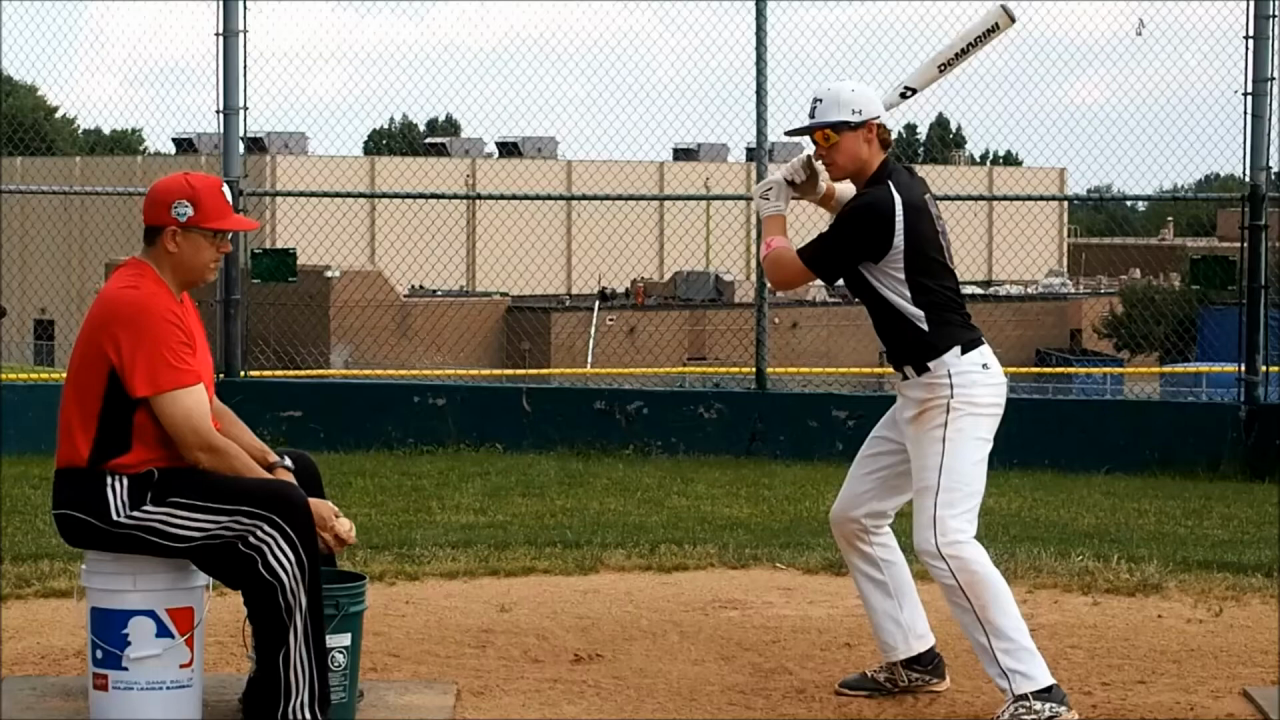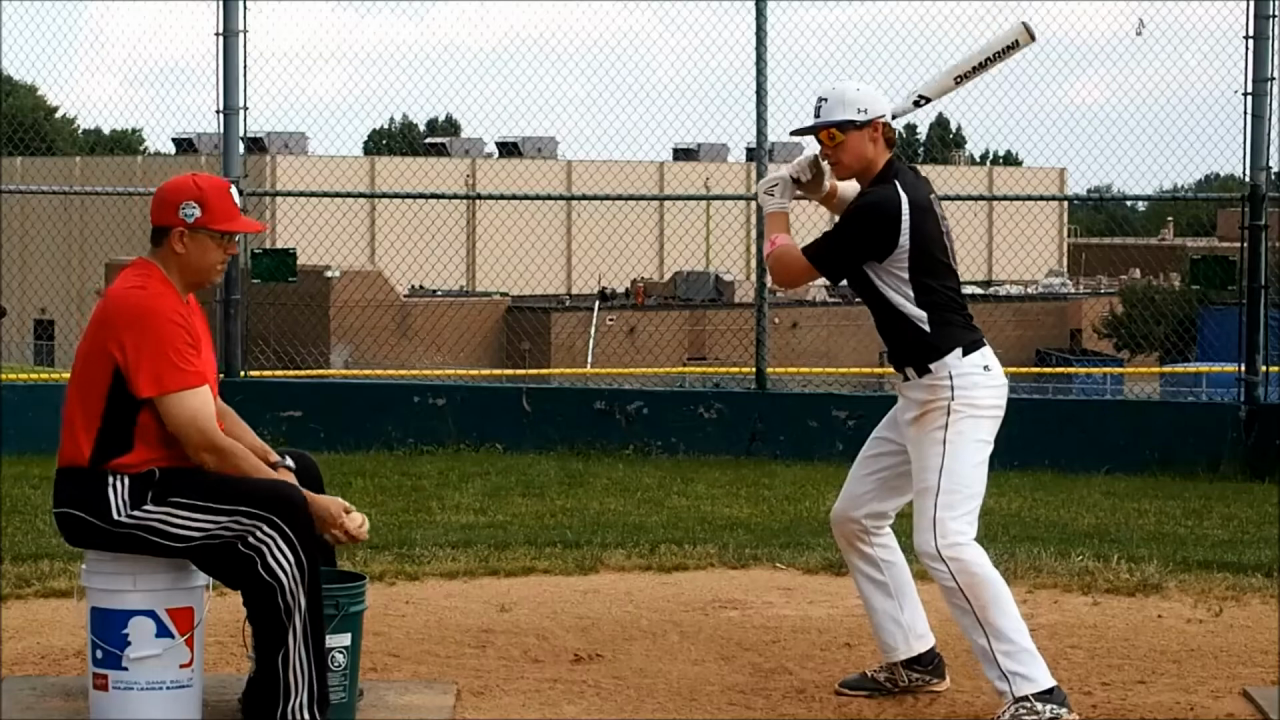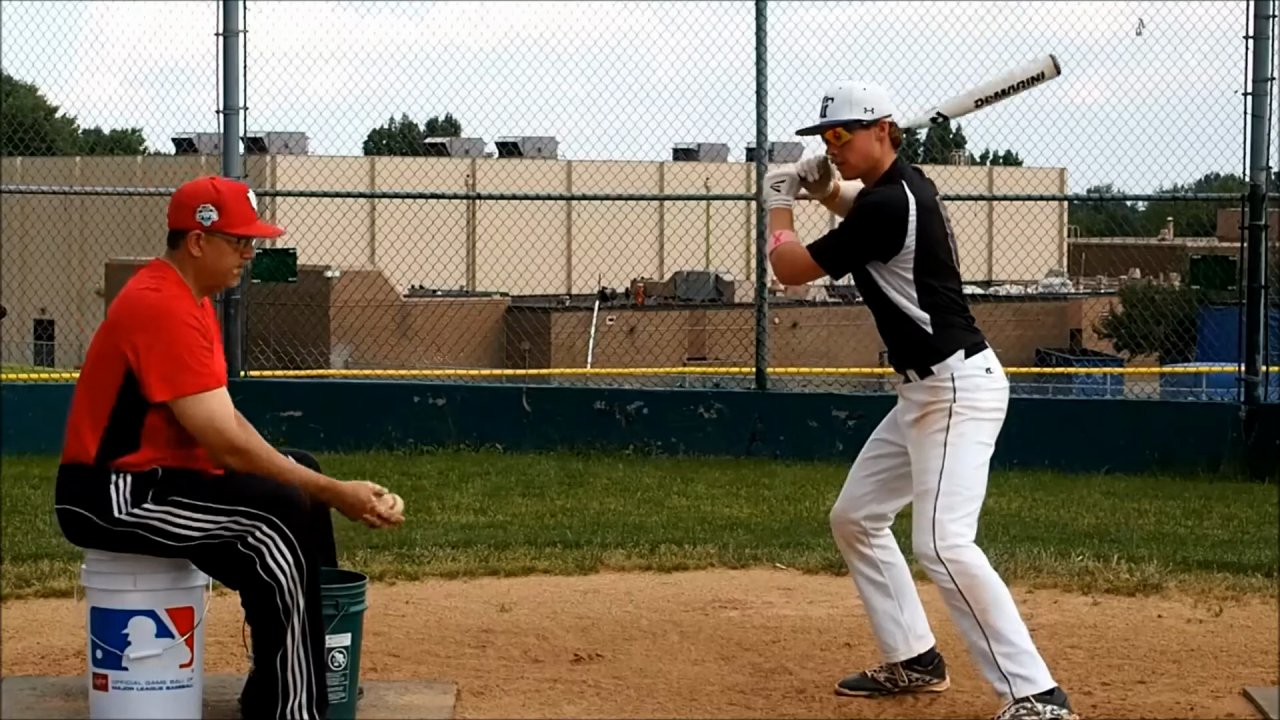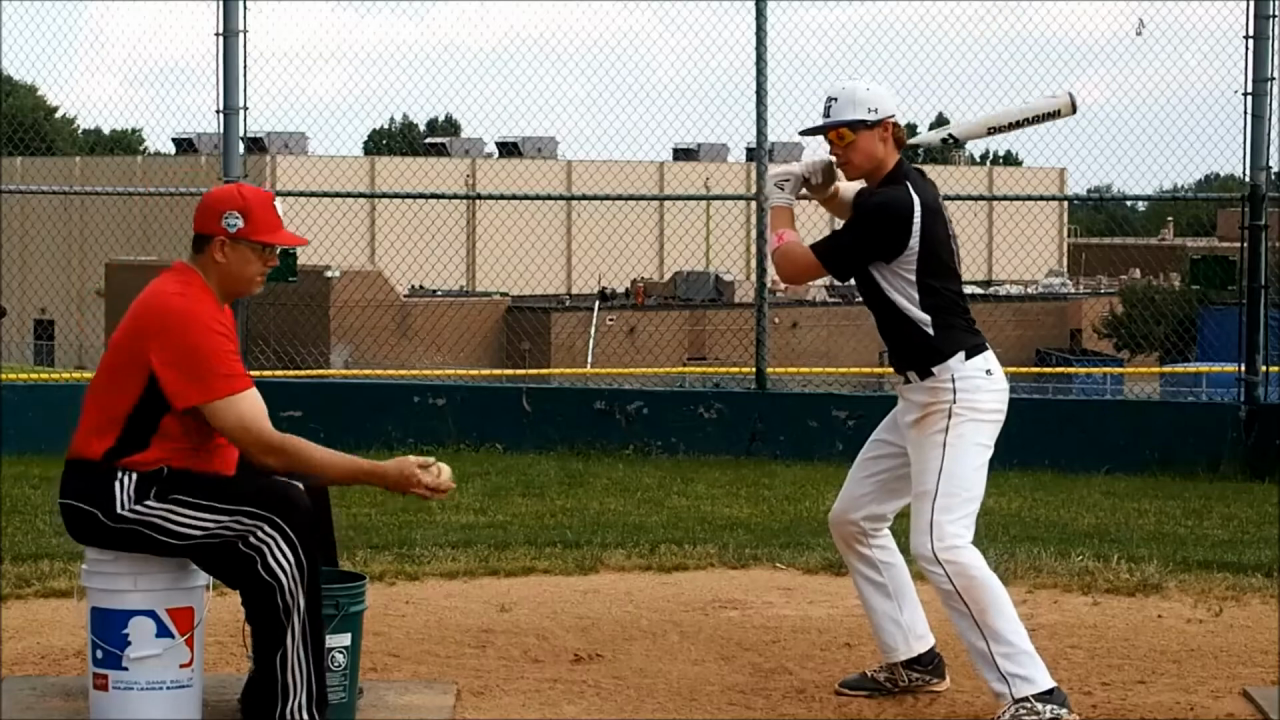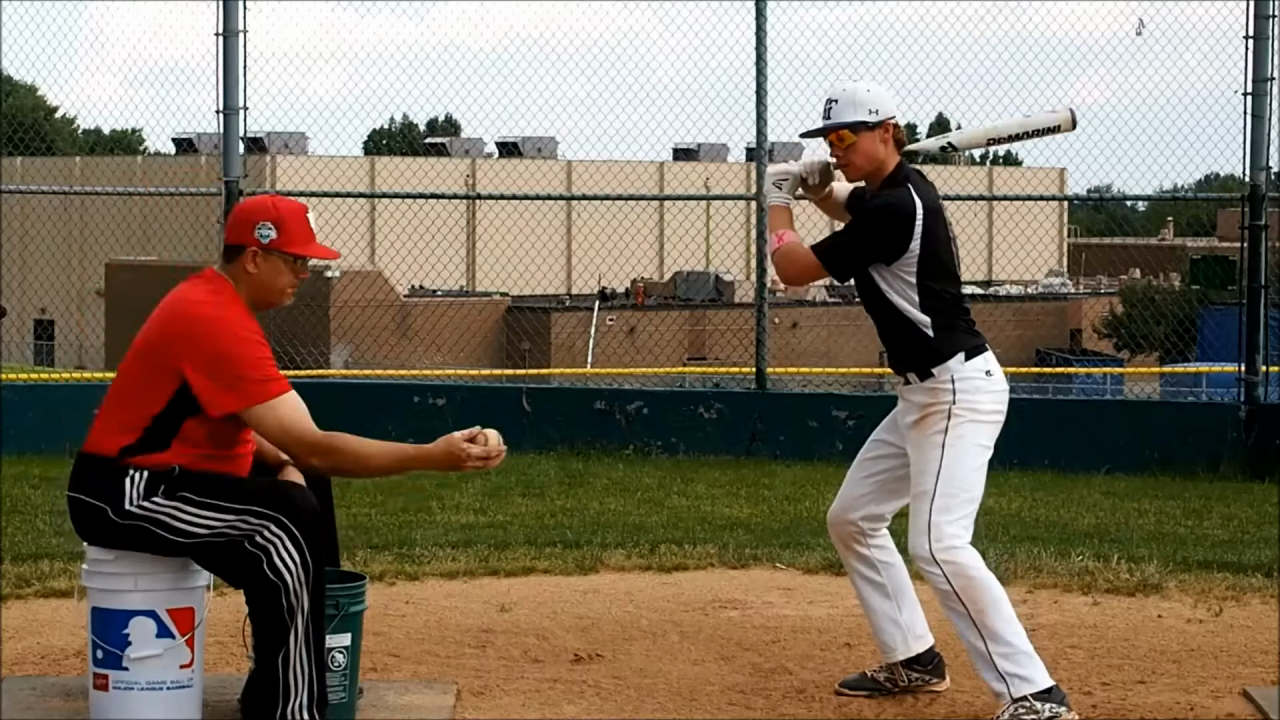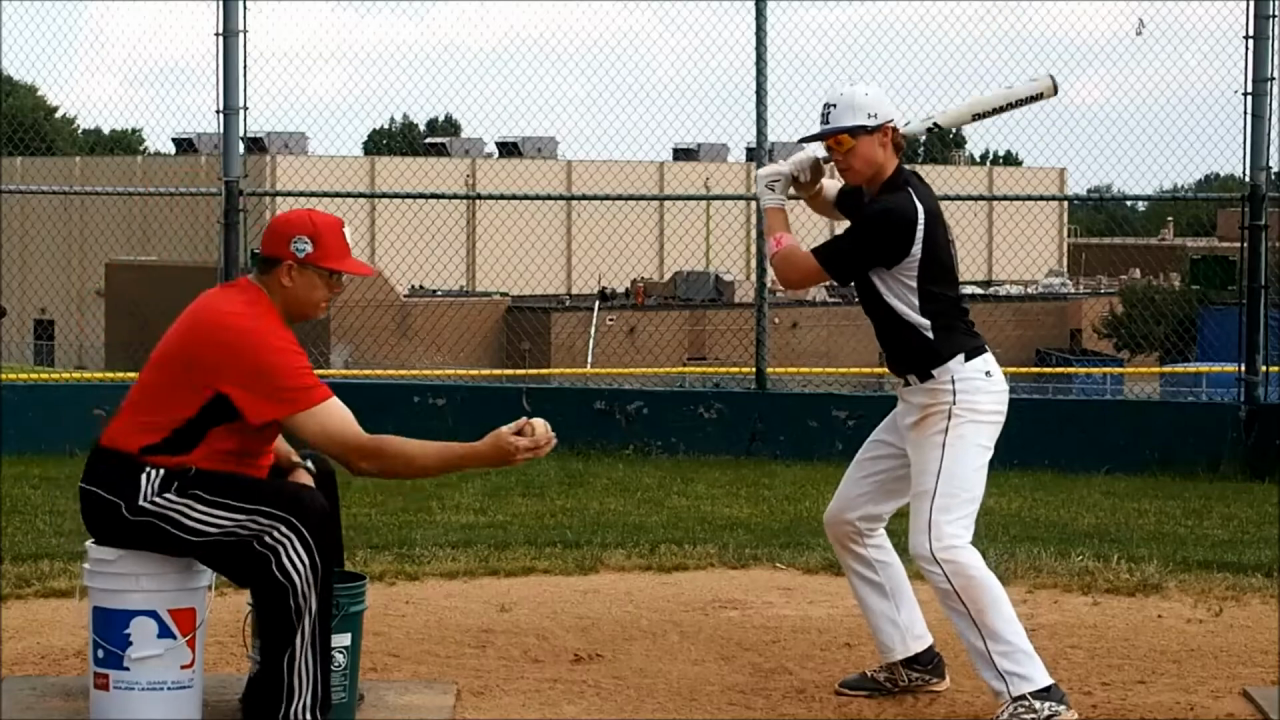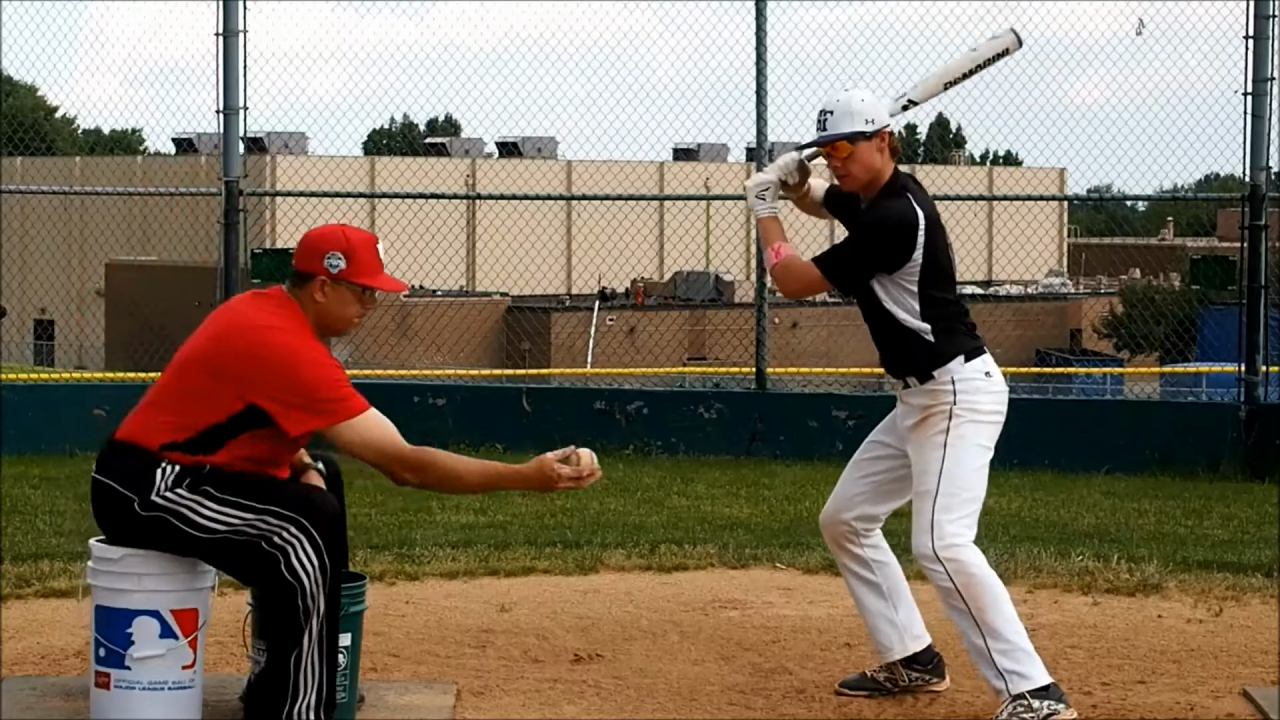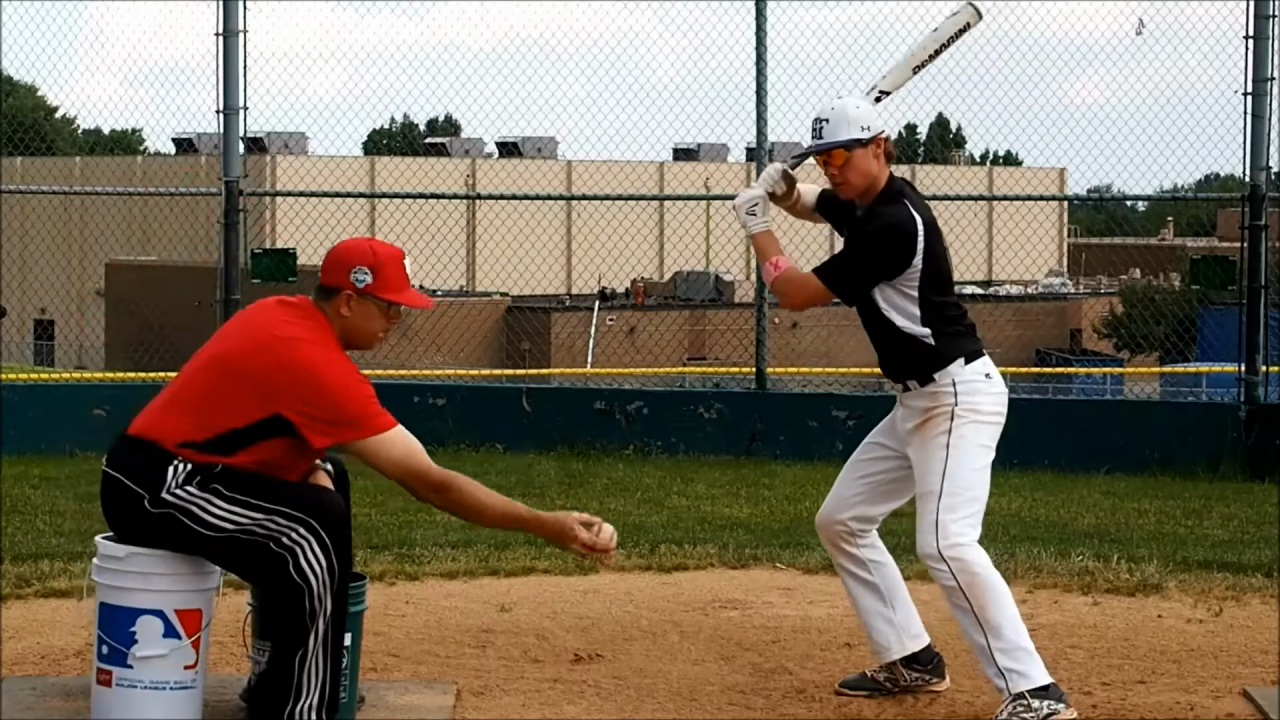
dt=0.1s
person 1, frame 1
left shoulder: (881, 206)
right shoulder: (895, 184)
left elbow: (783, 274)
right elbow: (852, 203)
left wrist: (770, 209)
right wrist: (812, 187)
left hip: (953, 383)
right hip: (924, 387)
left knee: (943, 538)
right knee: (854, 516)
right ankle: (914, 659)
person 1, frame 2
left shoulder: (886, 207)
right shoulder: (900, 184)
left elbow: (786, 272)
right elbow: (855, 202)
left wrist: (773, 206)
right wrist: (817, 186)
left hip: (955, 385)
right hip: (926, 388)
left knee: (943, 540)
right knee: (855, 517)
right ankle: (914, 659)
person 1, frame 3
left shoulder: (894, 203)
right shoulder: (899, 187)
left elbow: (790, 268)
right elbow: (854, 205)
left wrist: (777, 204)
right wrist: (819, 183)
left hip: (956, 388)
right hip: (925, 390)
left knee: (941, 542)
right knee: (854, 517)
right ankle: (914, 659)
person 1, frame 4
left shoulder: (897, 206)
right shoulder: (896, 189)
left elbow: (792, 268)
right elbow: (853, 206)
left wrist: (779, 202)
right wrist: (820, 185)
left hip: (956, 390)
right hip: (925, 391)
left knee: (939, 543)
right knee: (852, 518)
right ankle: (914, 659)
person 1, frame 5
left shoulder: (898, 207)
right shoulder: (891, 192)
left elbow: (793, 268)
right elbow: (845, 204)
left wrist: (777, 200)
right wrist: (815, 183)
left hip: (958, 391)
right hip: (924, 394)
left knee: (937, 543)
right knee: (850, 519)
right ankle: (914, 659)
person 1, frame 6
left shoulder: (898, 211)
right shoulder: (885, 194)
left elbow: (793, 273)
right elbow: (836, 203)
left wrist: (771, 202)
right wrist: (806, 182)
left hip: (957, 392)
right hip: (923, 395)
left knee: (937, 542)
right knee: (848, 519)
right ankle: (914, 659)
person 1, frame 7
left shoulder: (896, 217)
right shoulder: (872, 197)
left elbow: (795, 282)
right elbow: (819, 200)
left wrist: (764, 213)
right wrist: (791, 183)
left hip: (958, 393)
right hip: (920, 398)
left knee: (941, 543)
right knee: (844, 520)
right ankle: (913, 659)
person 1, frame 8
left shoulder: (894, 224)
right shoulder: (867, 203)
left elbow: (795, 294)
right elbow: (811, 204)
left wrist: (757, 227)
right wrist: (782, 189)
left hip: (957, 395)
right hip: (918, 400)
left knee: (945, 543)
right knee: (841, 521)
right ankle: (912, 659)
person 2, frame 1
left shoulder: (166, 294)
right shoulder: (145, 306)
left elbow: (206, 407)
right elbow: (202, 447)
left wrist: (274, 464)
right wrist: (301, 507)
left hip: (142, 477)
right hip: (105, 499)
left knee: (299, 473)
right knee: (281, 518)
person 2, frame 2
left shoulder: (171, 294)
right shoulder: (150, 306)
left elbow: (208, 408)
right elbow: (207, 448)
left wrist: (276, 465)
right wrist: (304, 503)
left hip: (144, 478)
right hip: (106, 498)
left knee: (300, 473)
right knee: (281, 519)
person 2, frame 3
left shoulder: (180, 293)
right shoulder: (167, 309)
left elbow: (217, 419)
right elbow: (229, 447)
right wrist: (335, 494)
left hip: (151, 474)
right hip: (111, 497)
left knee: (301, 484)
right knee: (280, 520)
person 2, frame 4
left shoulder: (196, 295)
right shoulder: (189, 313)
left elbow: (239, 421)
right elbow: (265, 446)
right wrist: (383, 472)
left hip: (156, 476)
right hip: (114, 496)
left knee: (295, 487)
right knee: (279, 522)
person 2, frame 5
left shoulder: (210, 295)
right shoulder: (218, 322)
left elbow: (228, 408)
right elbow: (314, 448)
left wrist: (276, 460)
right wrist: (434, 455)
left hip: (153, 473)
right hip: (124, 496)
left knee: (297, 485)
right knee: (284, 523)
person 2, frame 6
left shoulder: (239, 303)
right shoulder: (255, 332)
right elbow: (361, 452)
left wrist: (291, 463)
right wrist: (483, 452)
left hip: (159, 476)
right hip: (132, 493)
left knee: (308, 489)
right knee: (294, 528)
person 2, frame 7
left shoulder: (261, 306)
right shoulder: (288, 347)
right elbow: (404, 463)
left wrist: (299, 464)
right wrist: (522, 476)
left hip: (162, 472)
right hip: (144, 492)
left knee: (319, 479)
right knee: (309, 521)
person 2, frame 8
left shoulder: (283, 313)
right shoulder: (317, 361)
right elbow: (429, 483)
left wrist: (311, 465)
right wrist: (545, 525)
left hip: (170, 471)
right hip: (155, 488)
left knee: (328, 480)
right knee: (315, 525)
